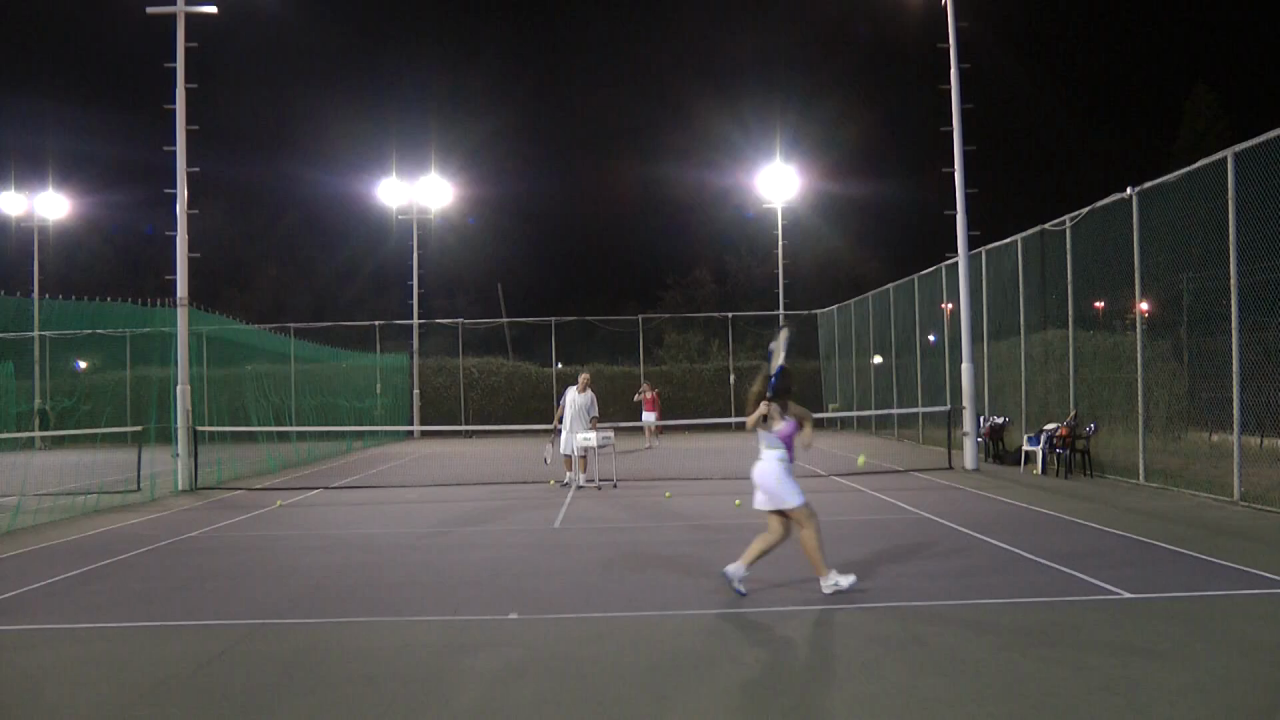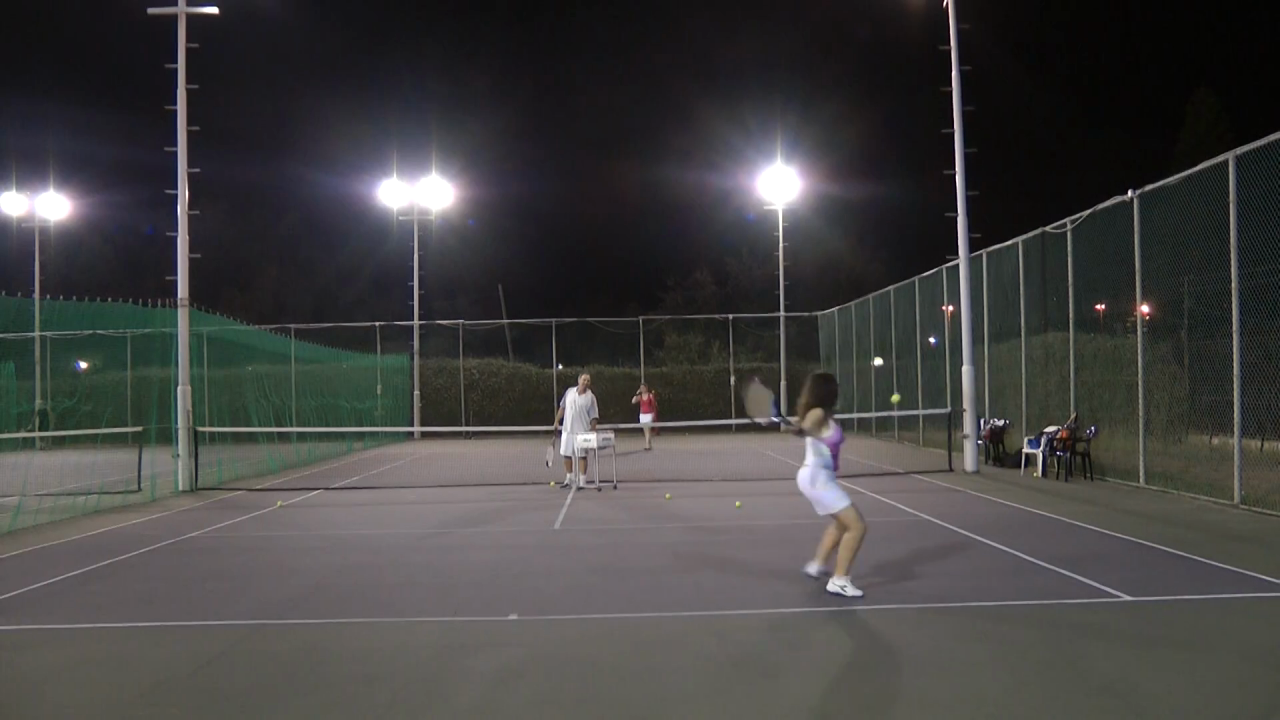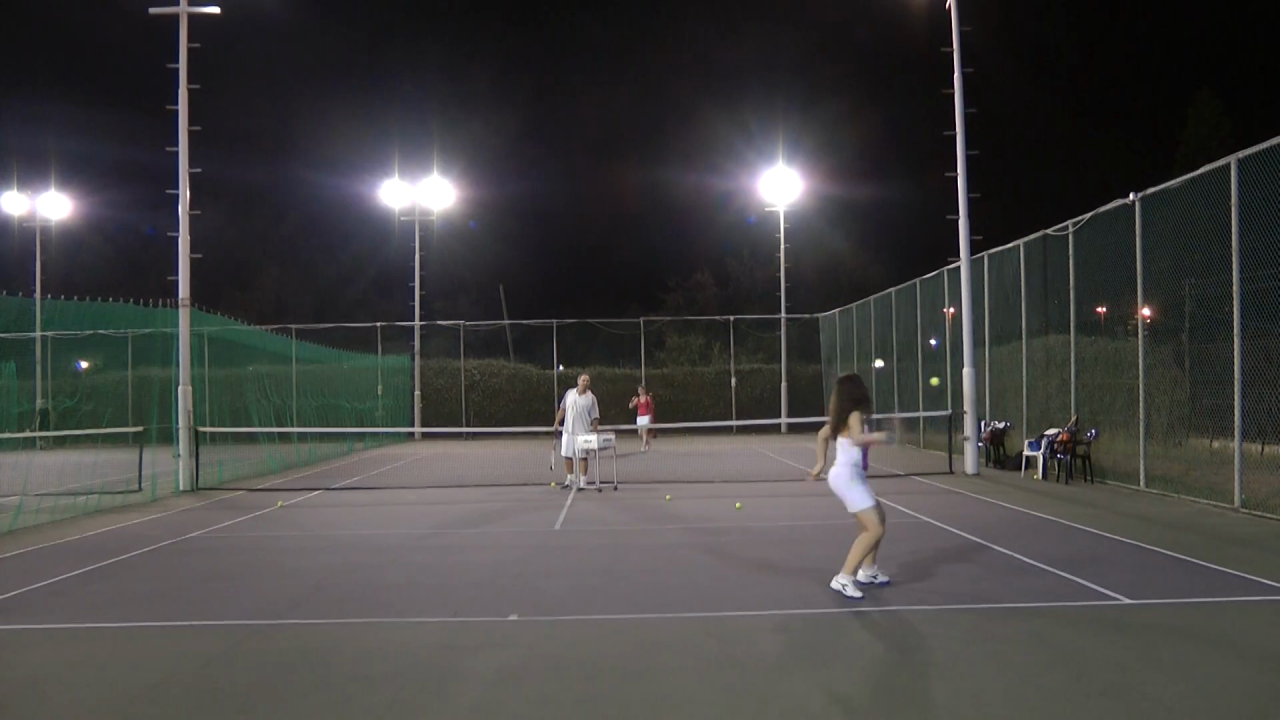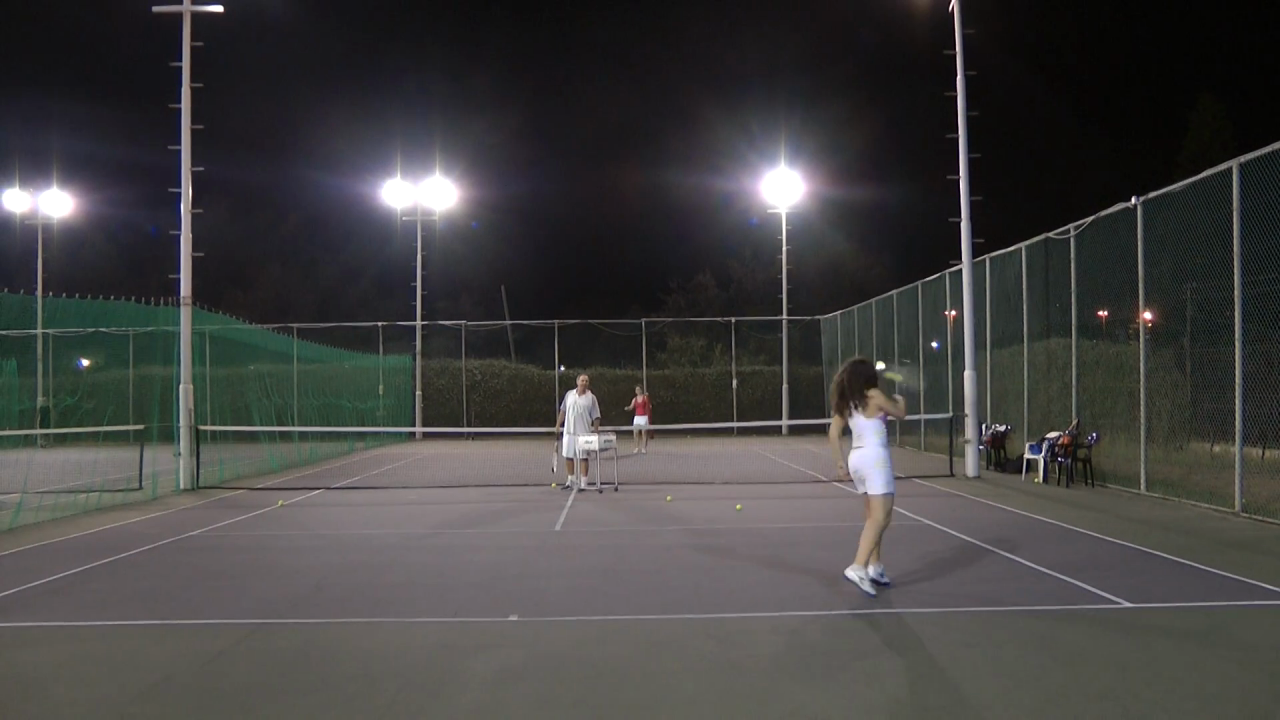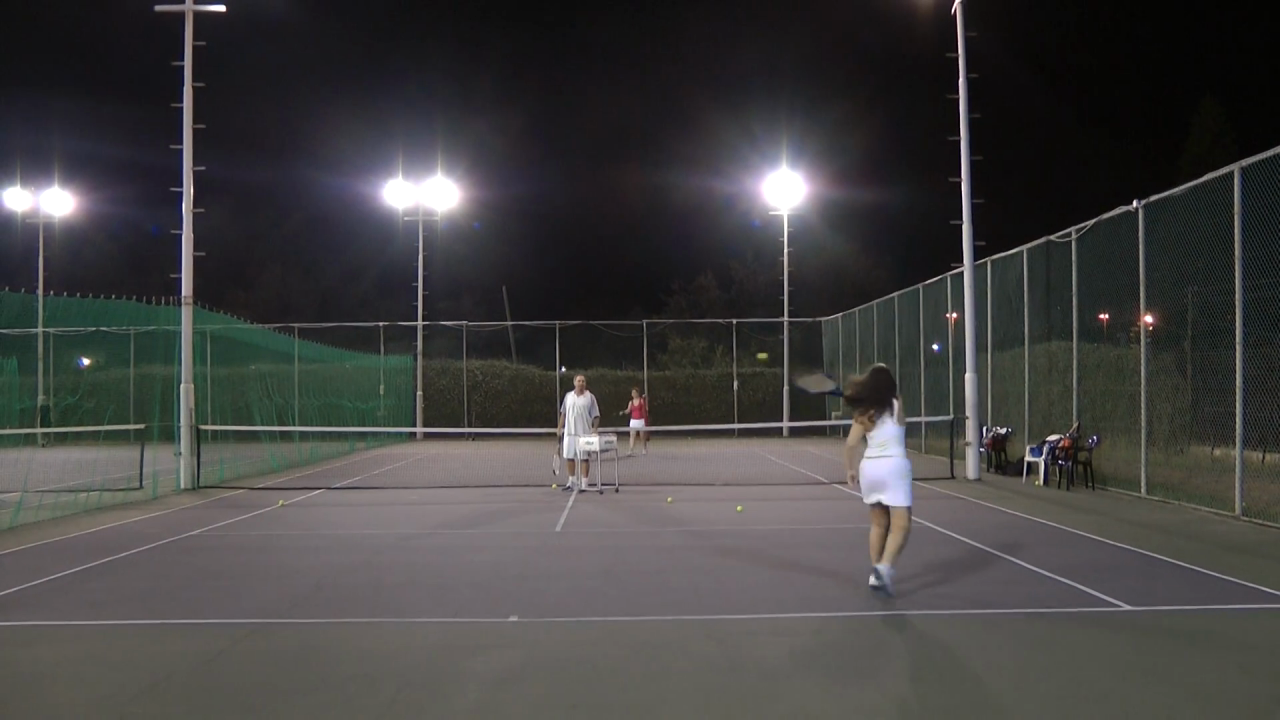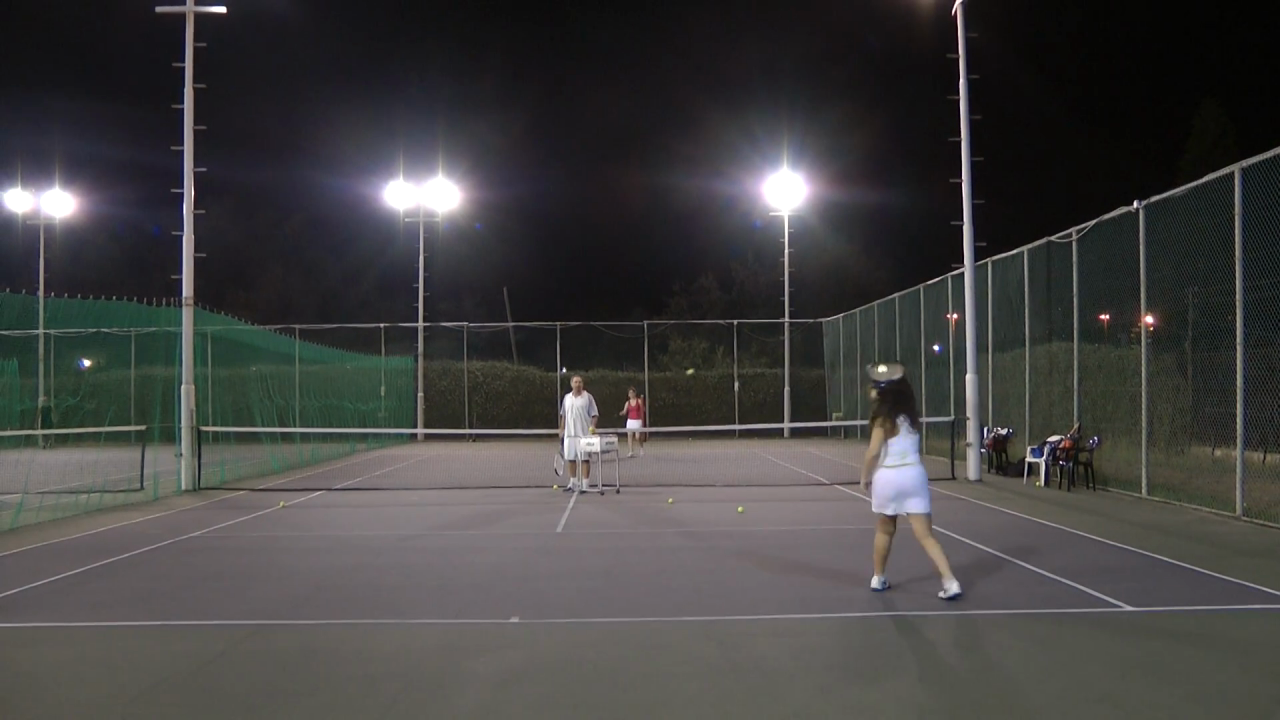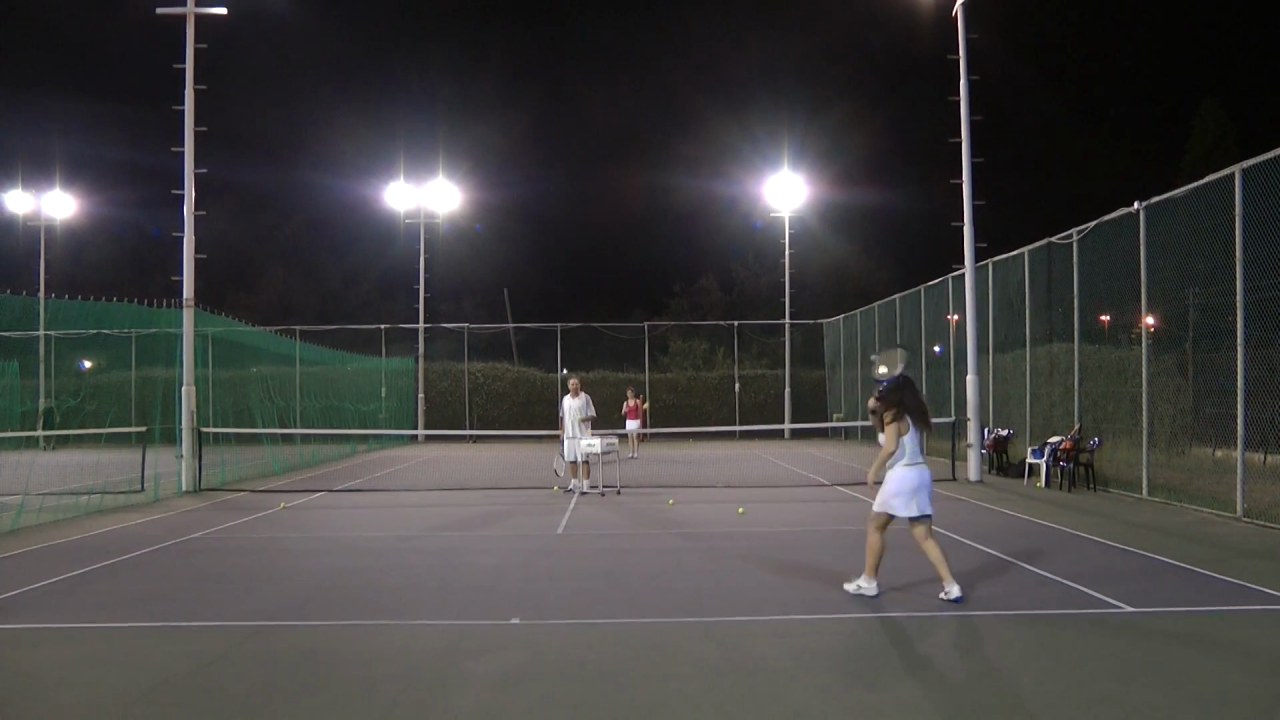
dt=0.2s
person 1, frame 1
left shoulder: (786, 407)
right shoulder: (769, 408)
left elbow: (806, 415)
right elbow: (750, 424)
left wrist: (807, 431)
right wrist: (758, 413)
left hip: (771, 473)
right hip: (774, 472)
left knee: (778, 531)
right knee: (809, 523)
left ankle: (738, 567)
right ankle: (827, 578)
person 1, frame 2
left shoulder: (824, 414)
right shoulder: (818, 413)
right elbow: (804, 426)
right wrist: (801, 428)
left hip: (817, 477)
right hip: (817, 478)
left knee: (842, 523)
right knee: (857, 527)
left ankle: (817, 564)
right ankle: (839, 580)
person 1, frame 3
left shoulder: (842, 416)
right shoulder: (855, 415)
left elbow: (822, 435)
right elbow: (858, 440)
left wrist: (821, 463)
right wrist: (876, 437)
left hip: (851, 477)
right hip: (847, 477)
left knee: (877, 518)
right knee: (875, 530)
left ankle: (868, 570)
right ankle: (843, 578)
person 1, frame 4
left shoulder: (845, 402)
right shoulder: (874, 394)
left elbow: (834, 432)
right elbow: (899, 413)
left wrist: (840, 461)
right wrist: (900, 401)
left hip: (858, 457)
right hip: (874, 457)
left knee: (876, 515)
right knee: (879, 518)
left ankle: (874, 568)
right ankle: (858, 569)
person 1, frame 5
left shoulder: (863, 413)
right shoulder: (896, 404)
left elbow: (851, 443)
left wrist: (851, 468)
left hip: (870, 468)
right hip: (895, 467)
left knee: (879, 524)
right knee: (901, 527)
left ankle: (878, 575)
right ankle: (884, 566)
person 1, frame 6
left shoulder: (884, 418)
right shoulder: (911, 415)
left elbow: (873, 452)
left wrist: (865, 475)
right wrist: (879, 398)
left hip: (887, 477)
right hip: (913, 475)
left knee: (884, 531)
right knee: (925, 536)
left ankle: (878, 578)
right ankle: (950, 582)
person 1, frame 7
left shoulder: (892, 415)
right shoulder: (914, 415)
left elbow: (890, 447)
left wrist: (874, 471)
right wrist: (875, 410)
left hip: (900, 477)
right hip: (921, 475)
left knee: (875, 529)
right knee: (926, 538)
left ankle: (868, 582)
right ankle: (951, 586)
